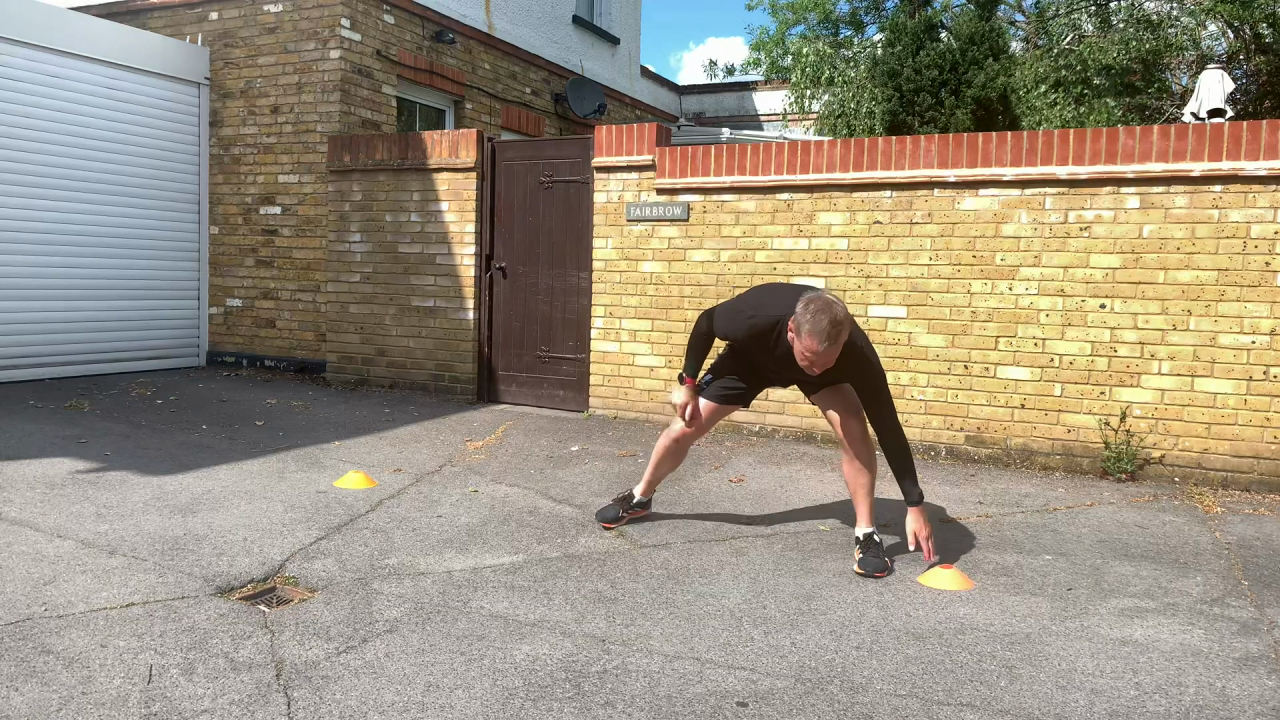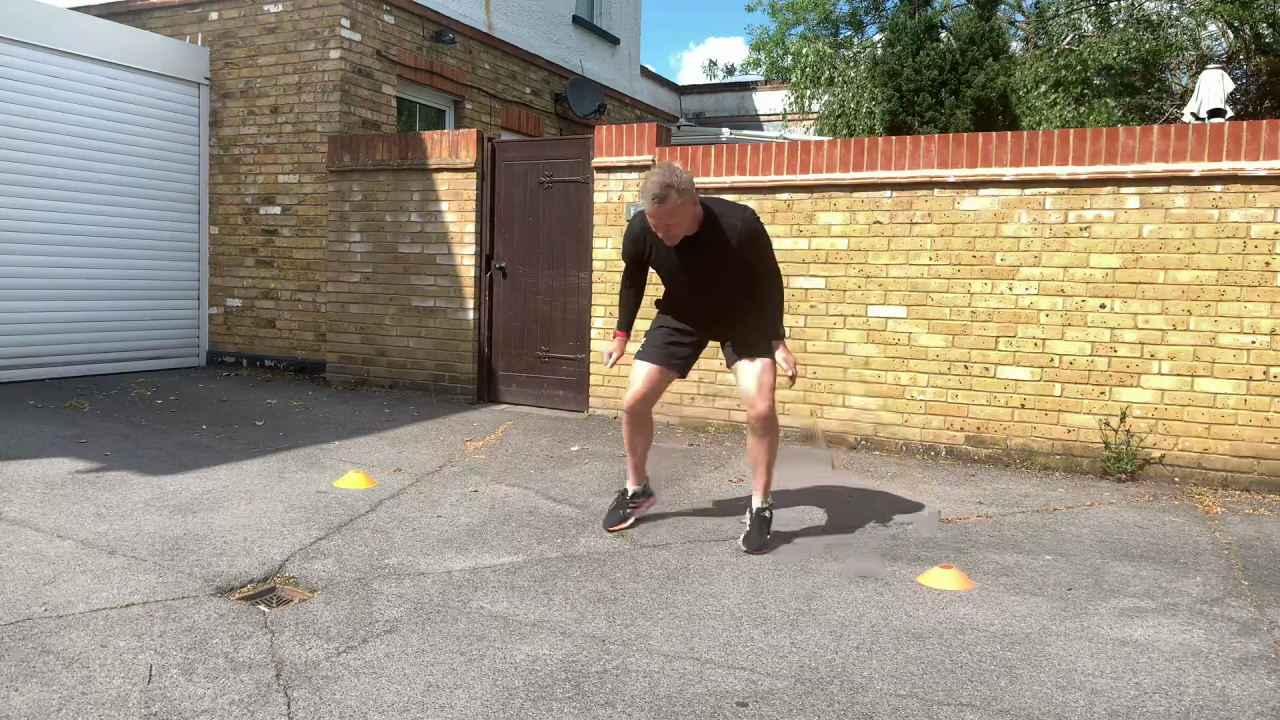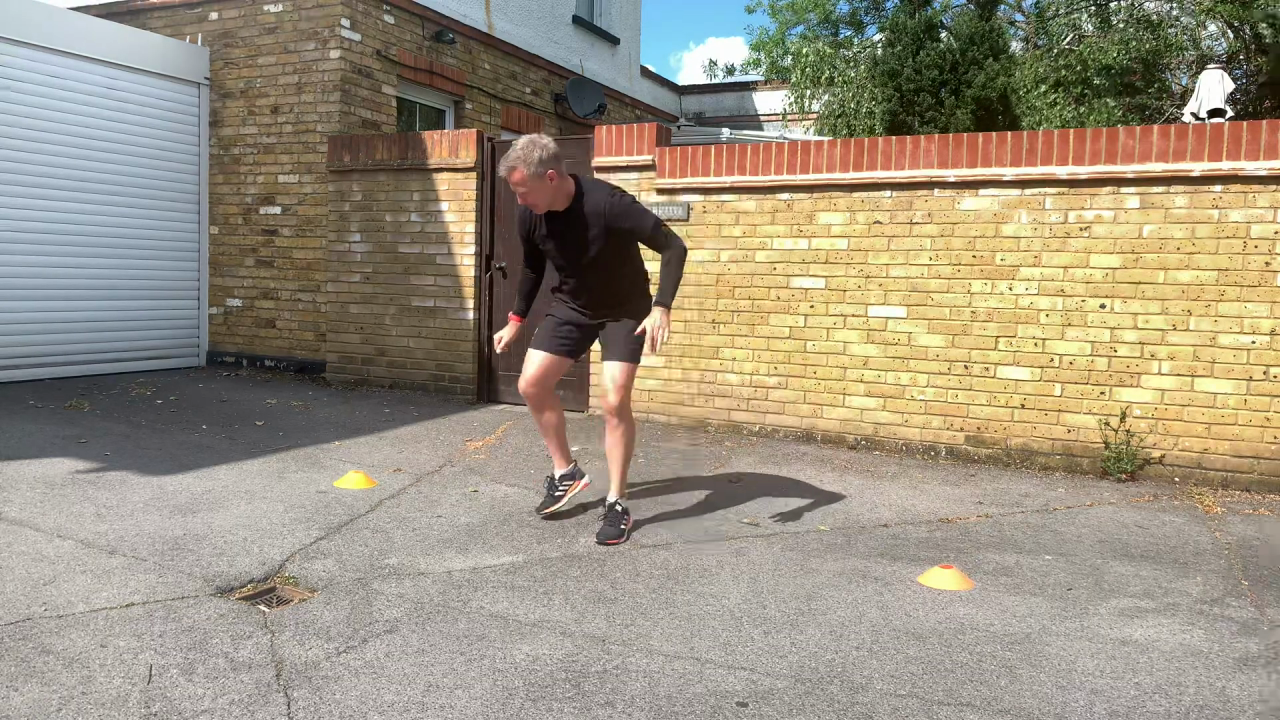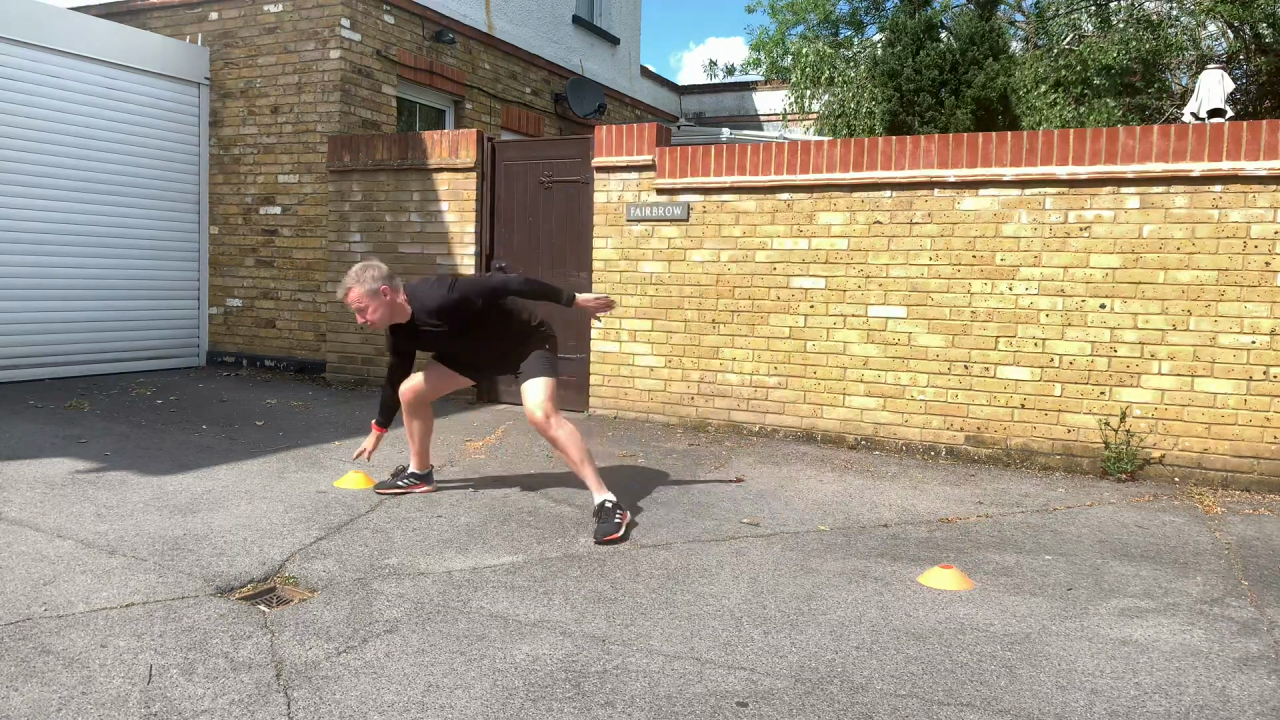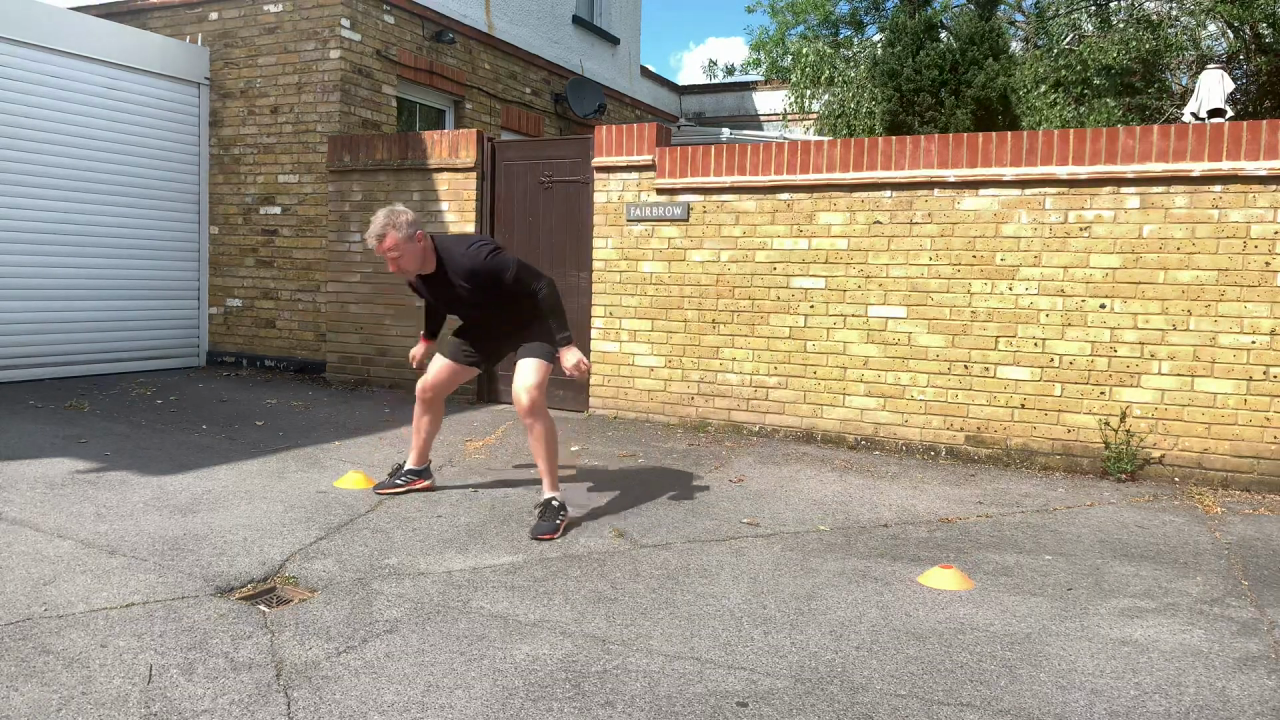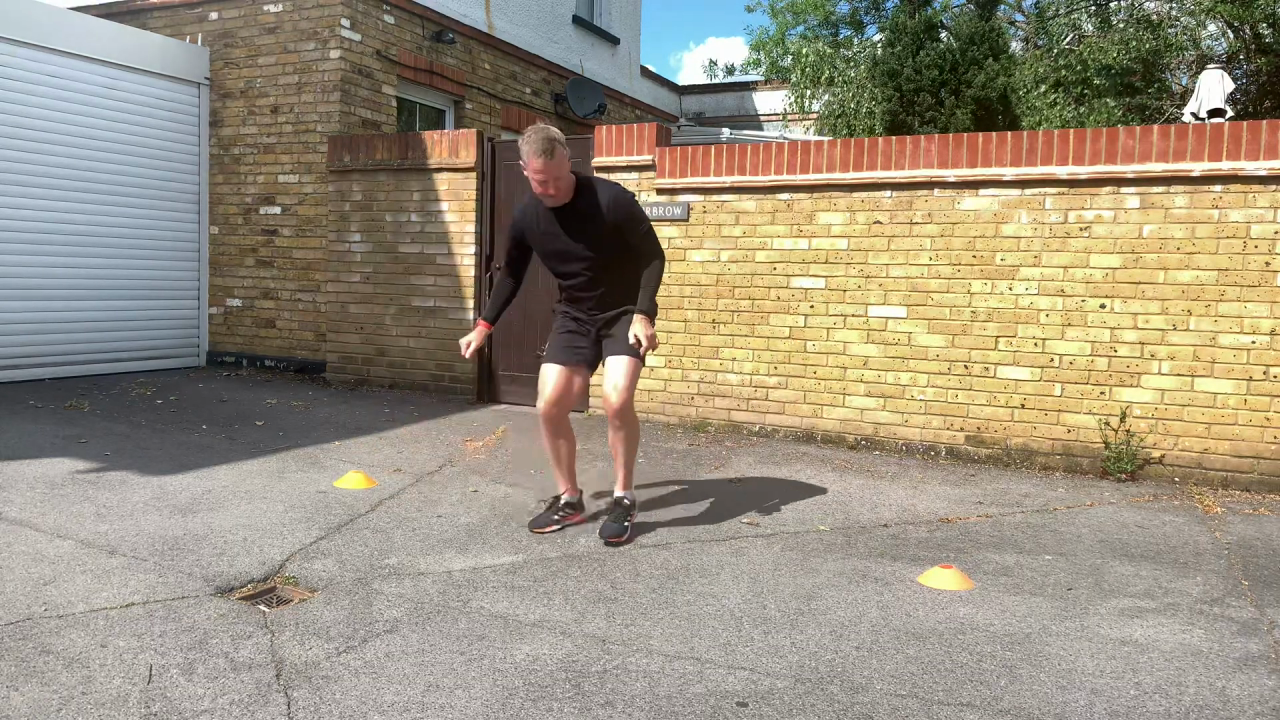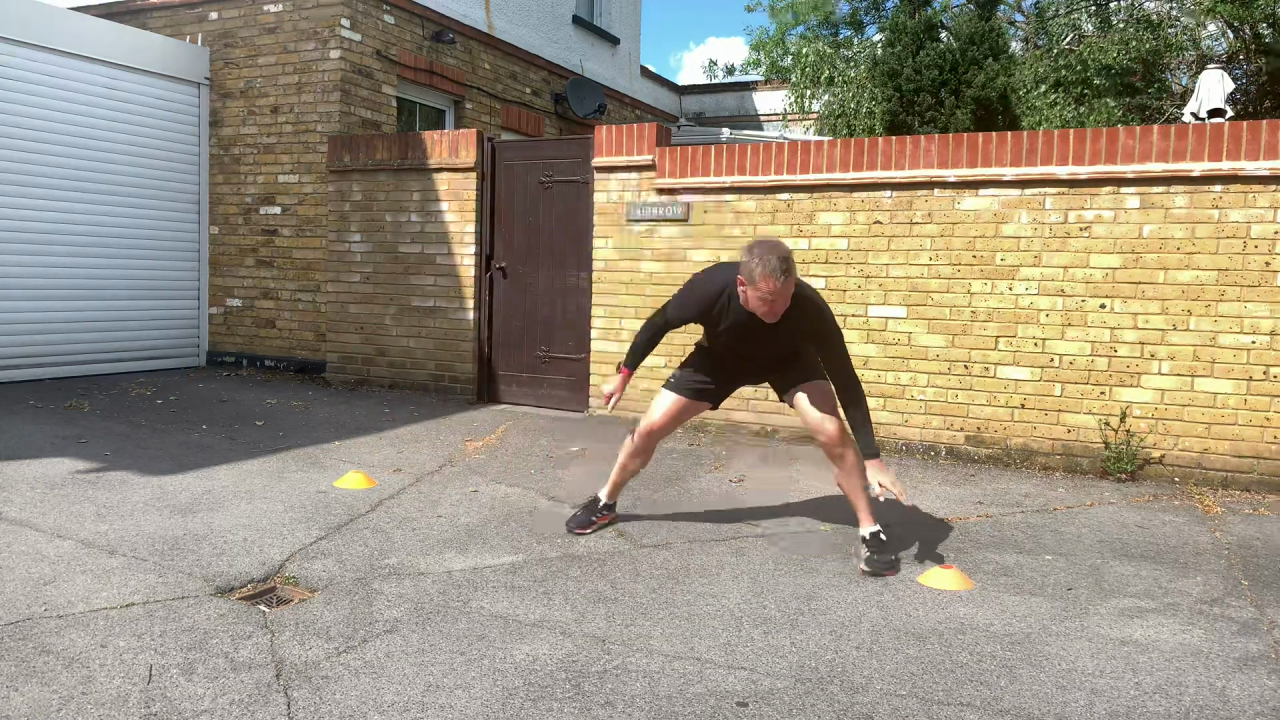
dt=0.4s
person 1, frame 1
left shoulder: (857, 356)
right shoulder: (754, 318)
left elbow: (888, 427)
right elbow: (705, 323)
left wrist: (914, 506)
right wrist: (687, 384)
right hip: (750, 360)
left knee: (854, 430)
right knee: (682, 429)
left ankle: (866, 535)
right ankle: (639, 497)
person 1, frame 2
left shoulder: (739, 224)
right shoulder: (640, 235)
left elbow: (768, 277)
right elbow: (633, 279)
left wrist: (776, 339)
right wrist: (621, 335)
left hip: (741, 317)
right hip: (679, 318)
left knee: (760, 405)
right knee: (636, 401)
left ankle: (760, 508)
right ankle: (636, 490)
person 1, frame 3
left shoulder: (609, 204)
right shoulder: (530, 216)
left elbow: (674, 248)
right elbow: (533, 267)
left wrist: (661, 307)
right wrist: (516, 321)
left hip: (625, 310)
right hip: (571, 306)
left knee: (614, 401)
right knee: (531, 384)
left ankle: (616, 504)
right ankle: (566, 473)
person 1, frame 4
left shoulder: (439, 297)
right shoulder: (399, 330)
left elbow: (512, 283)
right elbow: (395, 377)
left wrist: (574, 301)
right wrist: (378, 431)
left hip: (527, 344)
right hip: (477, 353)
left knee: (541, 414)
right knee: (411, 391)
left ankle: (606, 502)
right ankle: (420, 472)
person 1, frame 5
left shoulder: (472, 256)
right shoulder: (417, 277)
left elbow: (542, 285)
left wrist: (564, 346)
right wrist: (427, 340)
left hip: (534, 324)
right hip: (485, 326)
left knee: (527, 398)
right knee: (428, 388)
left ankle: (552, 500)
right ankle: (416, 469)
person 1, frame 6
left shoulder: (610, 200)
right shoulder: (527, 216)
left elbow: (653, 255)
right elbow: (511, 273)
left wrist: (643, 315)
right wrist: (483, 327)
left hip: (623, 313)
right hip: (575, 315)
left knee: (617, 402)
right knee: (549, 407)
left ankle: (623, 498)
right ankle: (568, 499)
person 1, frame 7
left shoulder: (809, 307)
right shoulder: (709, 291)
left elbow: (846, 382)
right elbow: (658, 324)
left wrist: (872, 460)
right wrist: (623, 374)
left hip: (786, 362)
right hip: (719, 359)
left knee: (831, 434)
right knee: (650, 426)
left ankle: (870, 533)
right ankle: (604, 502)
